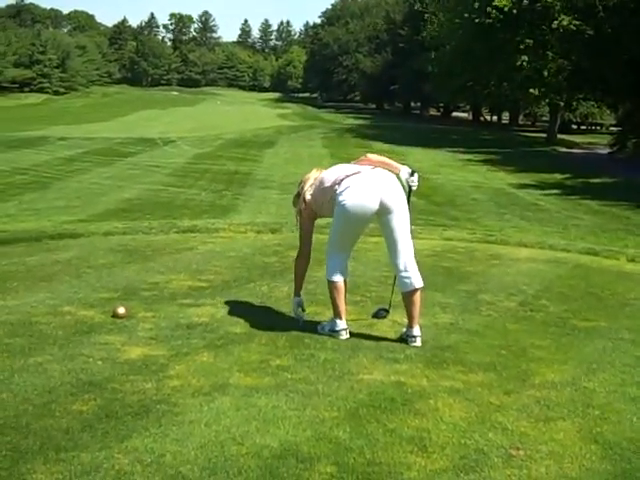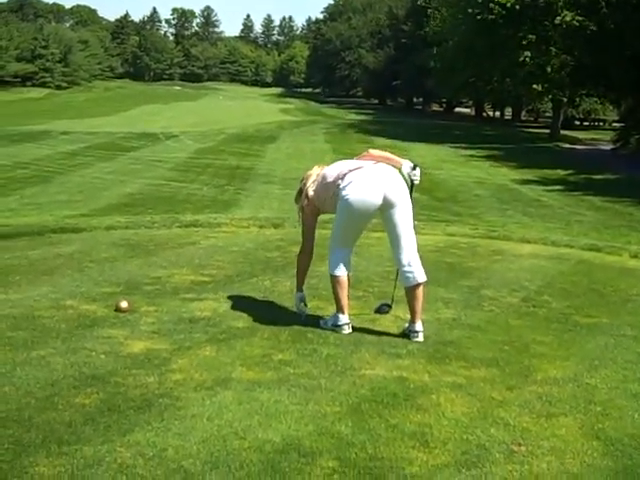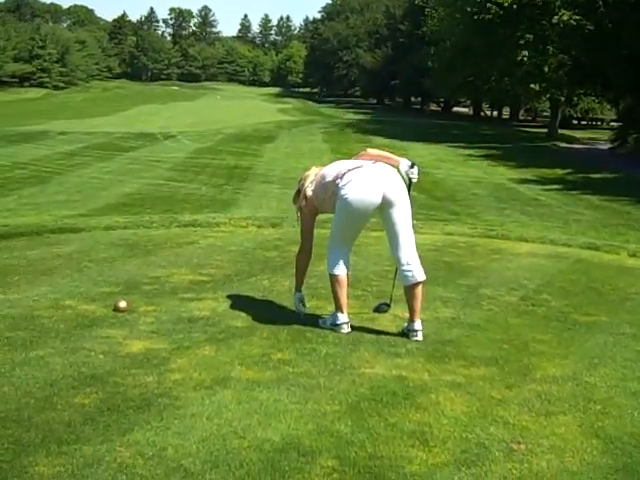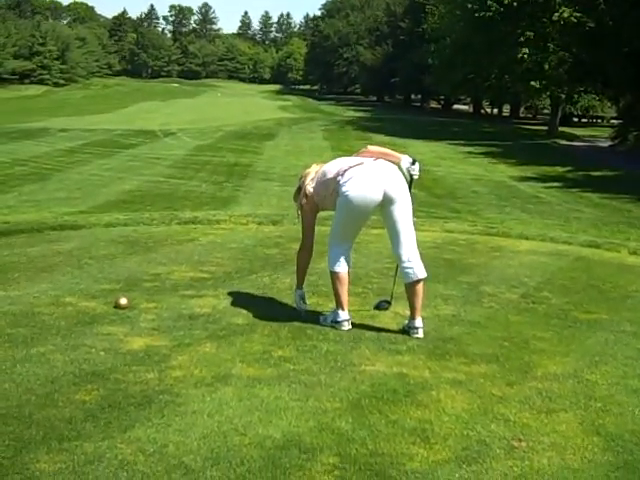
dt=0.2s
person 1, frame 1
left shoulder: (309, 201)
right shoulder: (341, 168)
left elbow: (304, 254)
right elbow: (368, 158)
left wrist: (297, 294)
right wrist: (402, 170)
left hip: (354, 195)
right hip: (388, 183)
left knee: (336, 256)
right knee: (405, 259)
left ankle: (339, 324)
right ankle: (413, 330)
person 1, frame 2
left shoulder: (312, 196)
right shoulder: (344, 165)
left elbow: (306, 250)
right elbow: (369, 153)
left wrist: (299, 290)
right wrist: (404, 164)
left hip: (358, 189)
right hip: (391, 178)
left knee: (339, 251)
right knee: (408, 254)
left ankle: (342, 319)
right ankle: (416, 326)
person 1, frame 3
left shoulder: (310, 196)
right shoulder: (340, 166)
left elbow: (305, 249)
right elbow: (367, 153)
left wrist: (298, 290)
right wrist: (402, 162)
left hip: (357, 189)
right hip: (390, 177)
left knee: (338, 251)
right knee: (407, 253)
left ankle: (341, 318)
right ankle: (415, 324)
person 1, frame 4
left shoulder: (311, 193)
right shoulder: (342, 162)
left elbow: (306, 247)
right elbow: (368, 150)
left wrist: (299, 287)
right wrist: (403, 159)
left hip: (358, 186)
right hip: (391, 175)
left knee: (339, 248)
right knee: (408, 251)
left ankle: (341, 315)
right ankle: (415, 322)
